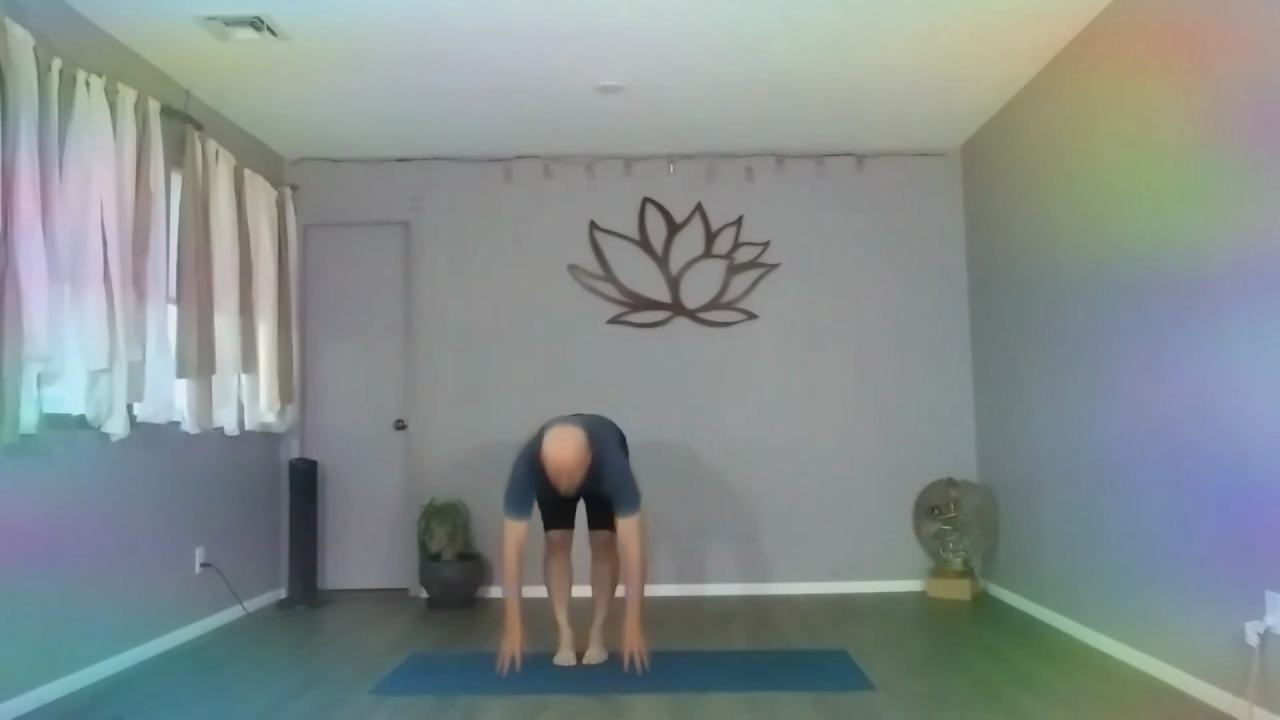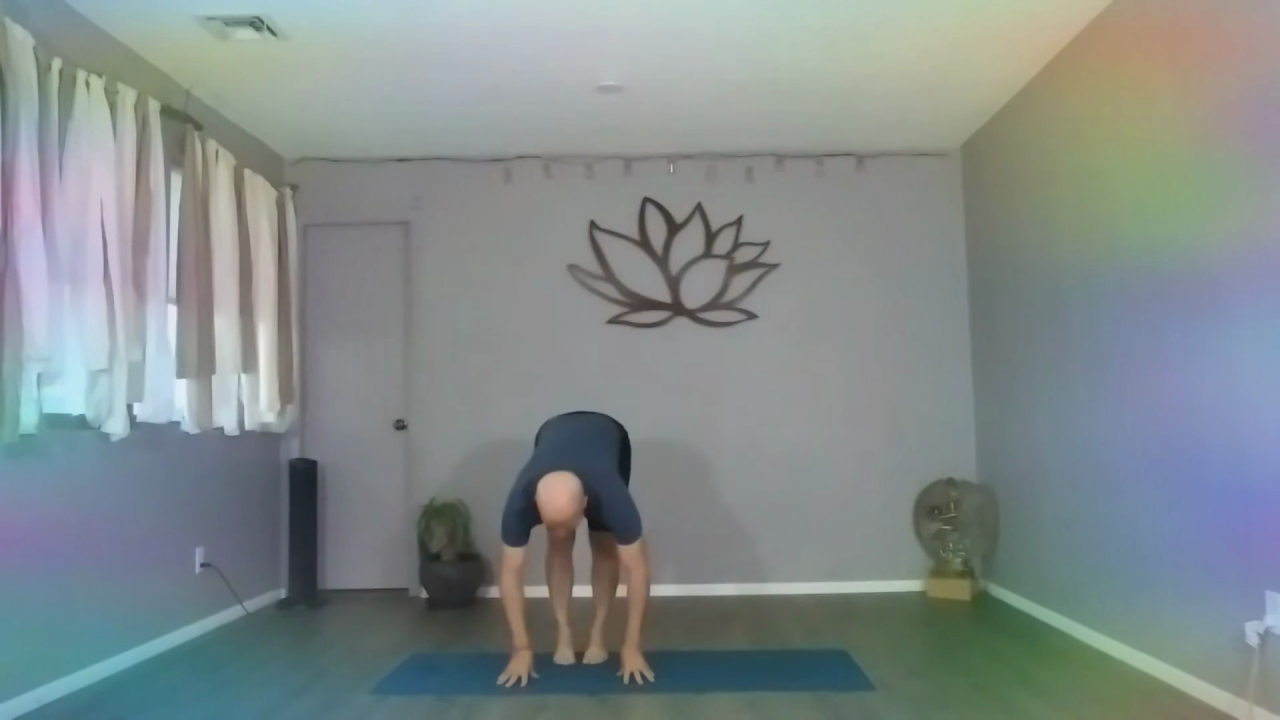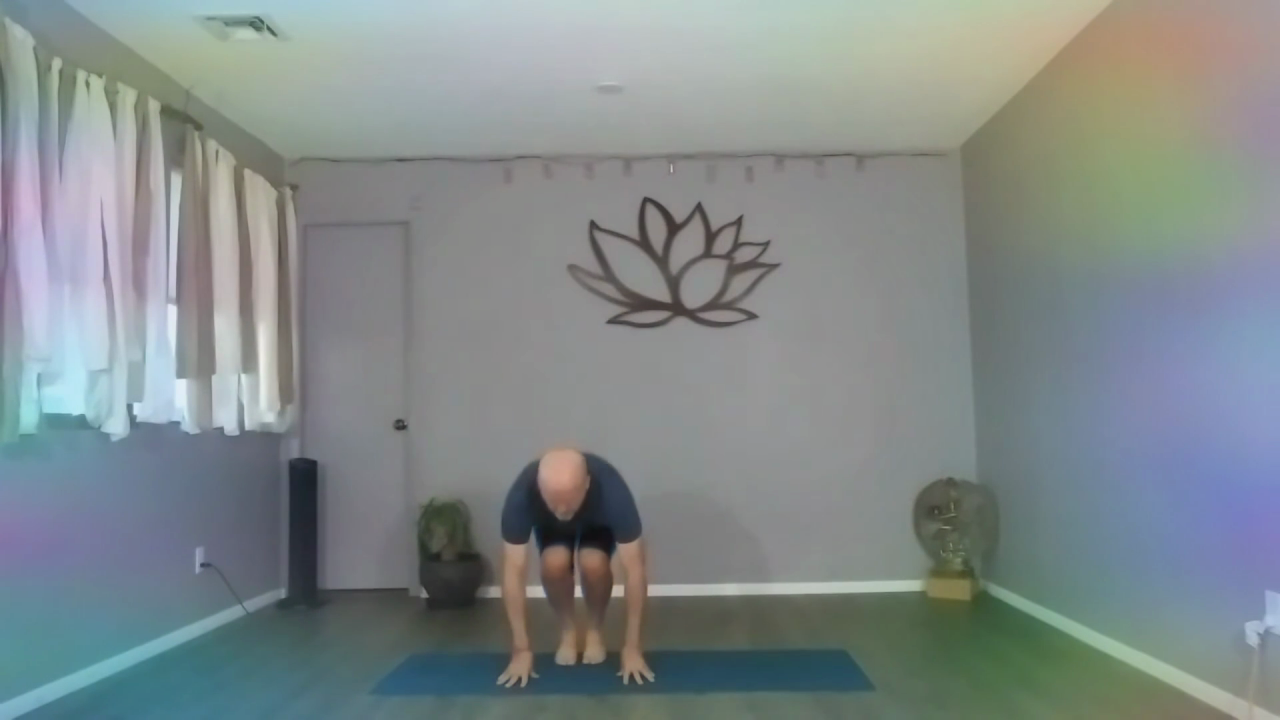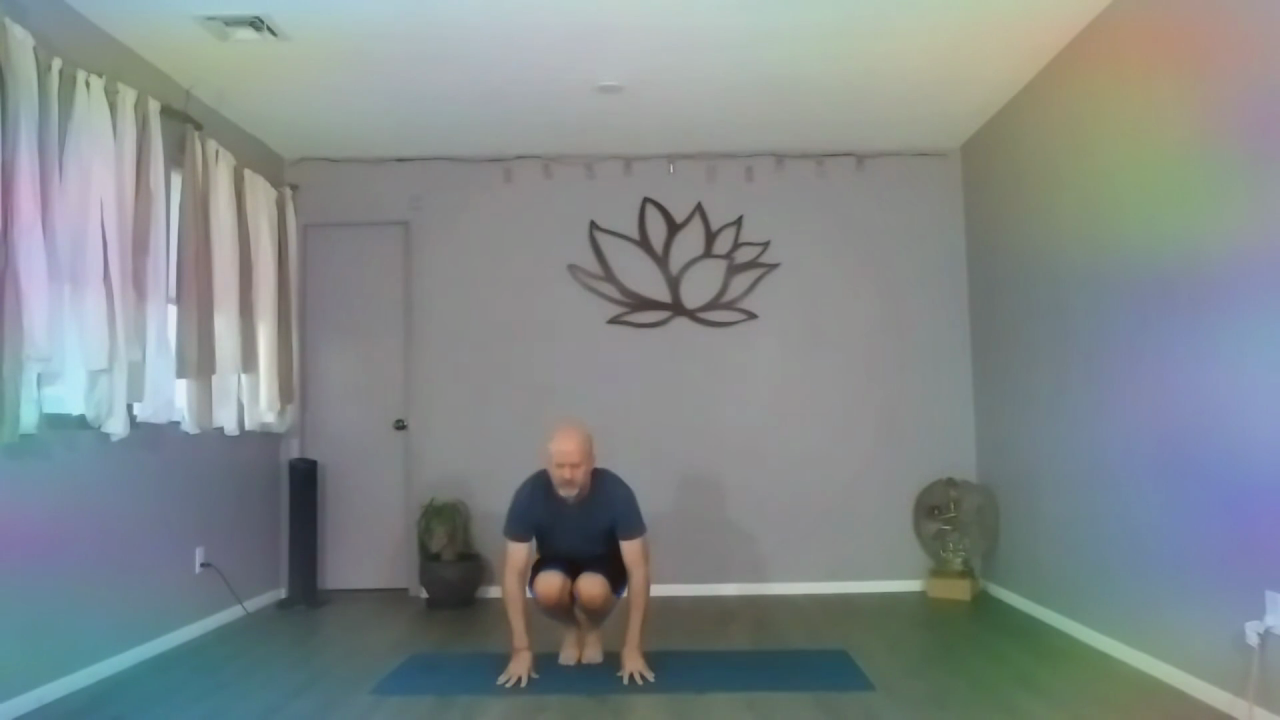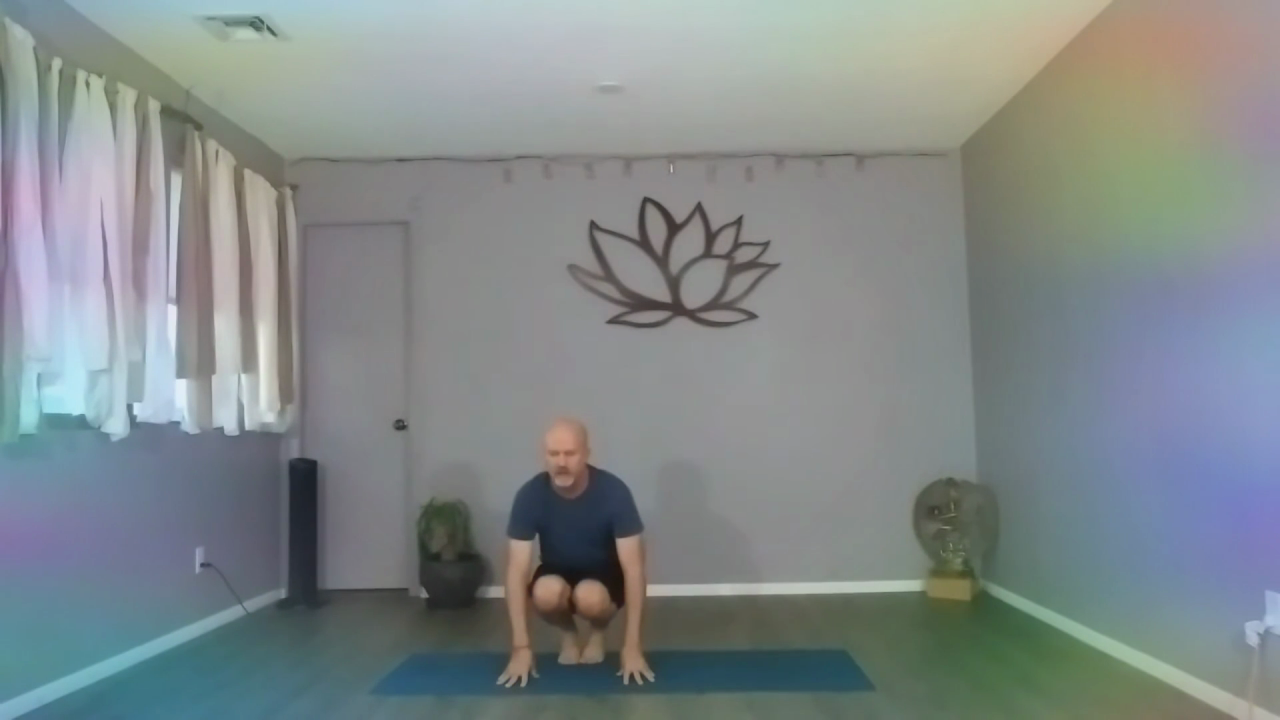
dt=0.5s
person 1, frame 1
left shoulder: (611, 463)
right shoulder: (527, 466)
left elbow: (632, 544)
right elbow: (512, 546)
left wrist: (632, 622)
right wrist: (513, 624)
left knee: (604, 542)
right knee: (556, 542)
left ankle: (597, 633)
right ankle: (565, 635)
person 1, frame 2
left shoulder: (611, 497)
right shoulder: (521, 501)
left elbow: (637, 569)
right elbow: (511, 573)
left wrist: (632, 647)
right wrist: (521, 649)
left knee: (604, 545)
right knee: (557, 546)
left ankle: (597, 634)
right ankle: (563, 634)
person 1, frame 3
left shoulder: (612, 492)
right shoulder: (522, 495)
left elbow: (635, 570)
right elbow: (513, 573)
left wrist: (632, 648)
right wrist: (521, 650)
left hip: (598, 525)
right hip: (550, 527)
left knee: (593, 563)
right knee: (555, 563)
left ankle: (594, 629)
right ankle: (568, 629)
person 1, frame 4
left shoulder: (616, 493)
right shoulder: (529, 494)
left elbow: (638, 568)
right elbow: (514, 571)
left wrist: (632, 647)
right wrist: (521, 649)
left hip: (603, 564)
right hip: (556, 562)
left knee: (591, 589)
right knee: (547, 589)
left ankle: (592, 630)
right ankle: (571, 629)
person 1, frame 5
left shoulder: (614, 492)
right shoulder: (530, 495)
left elbow: (633, 566)
right elbow: (517, 569)
left wrist: (632, 646)
right wrist: (521, 647)
left hip: (604, 575)
right hip: (558, 572)
left knee: (589, 598)
right knee: (545, 594)
left ankle: (597, 632)
right ankle: (569, 633)
